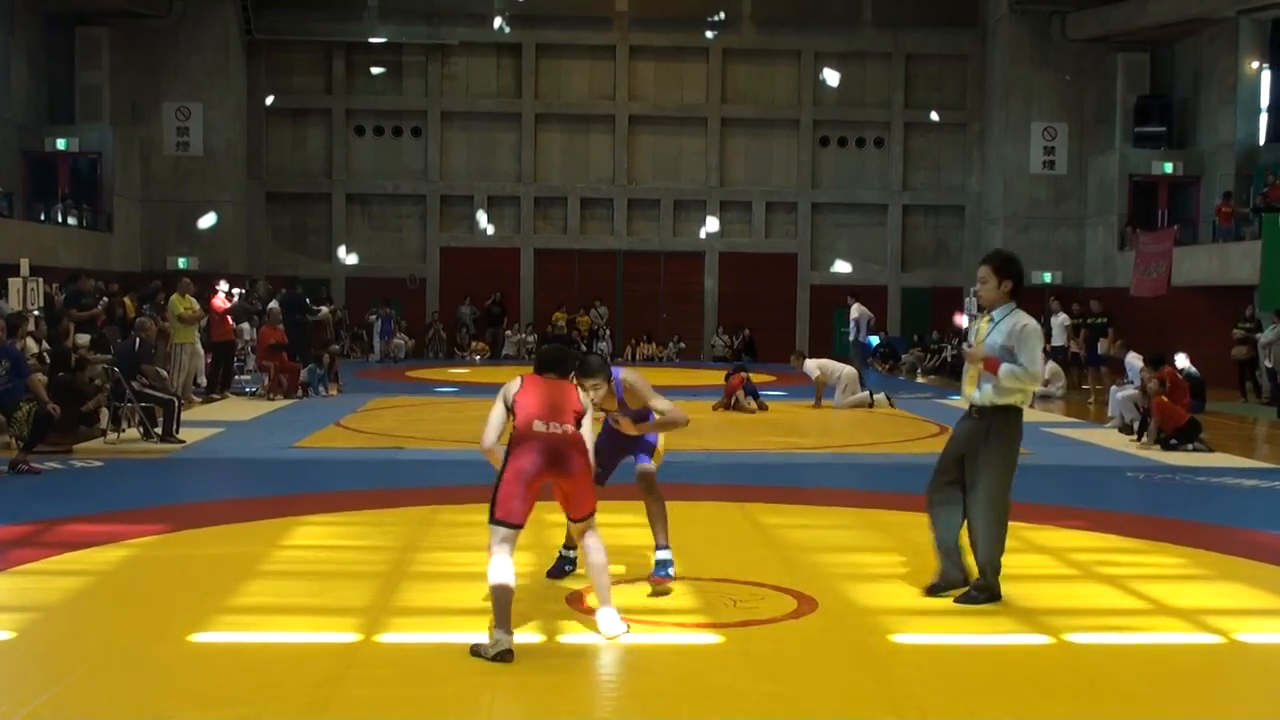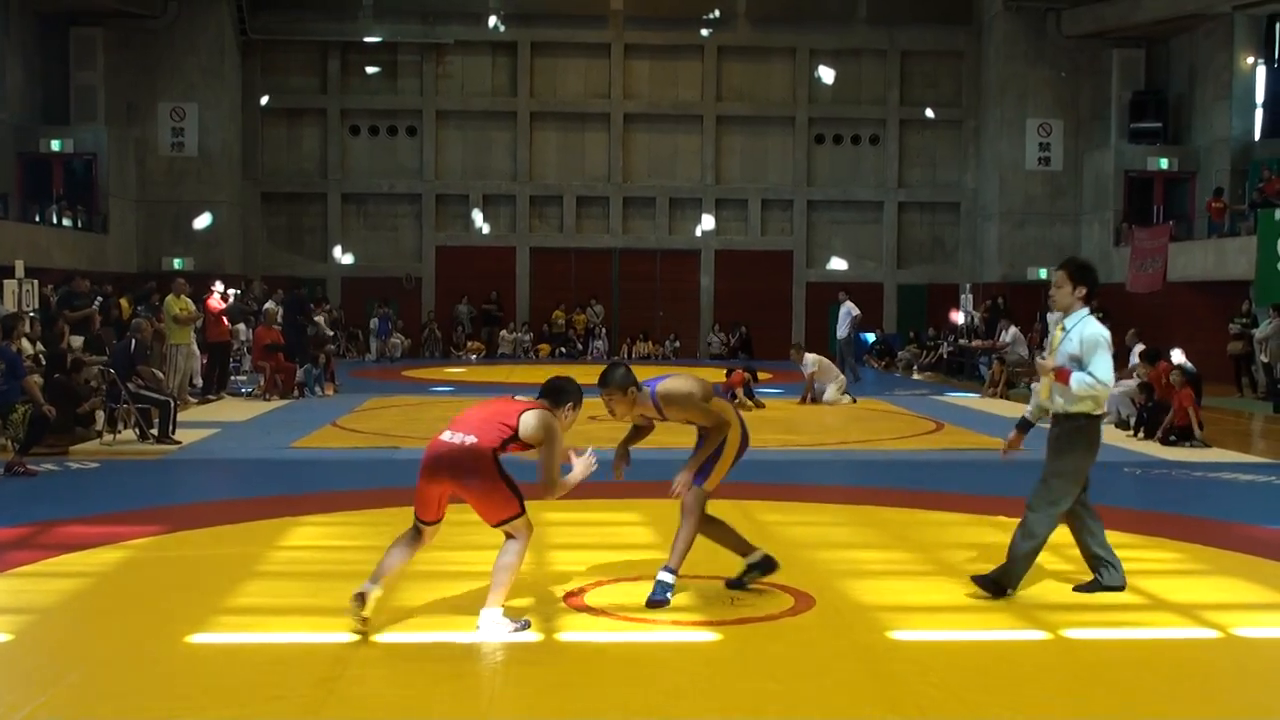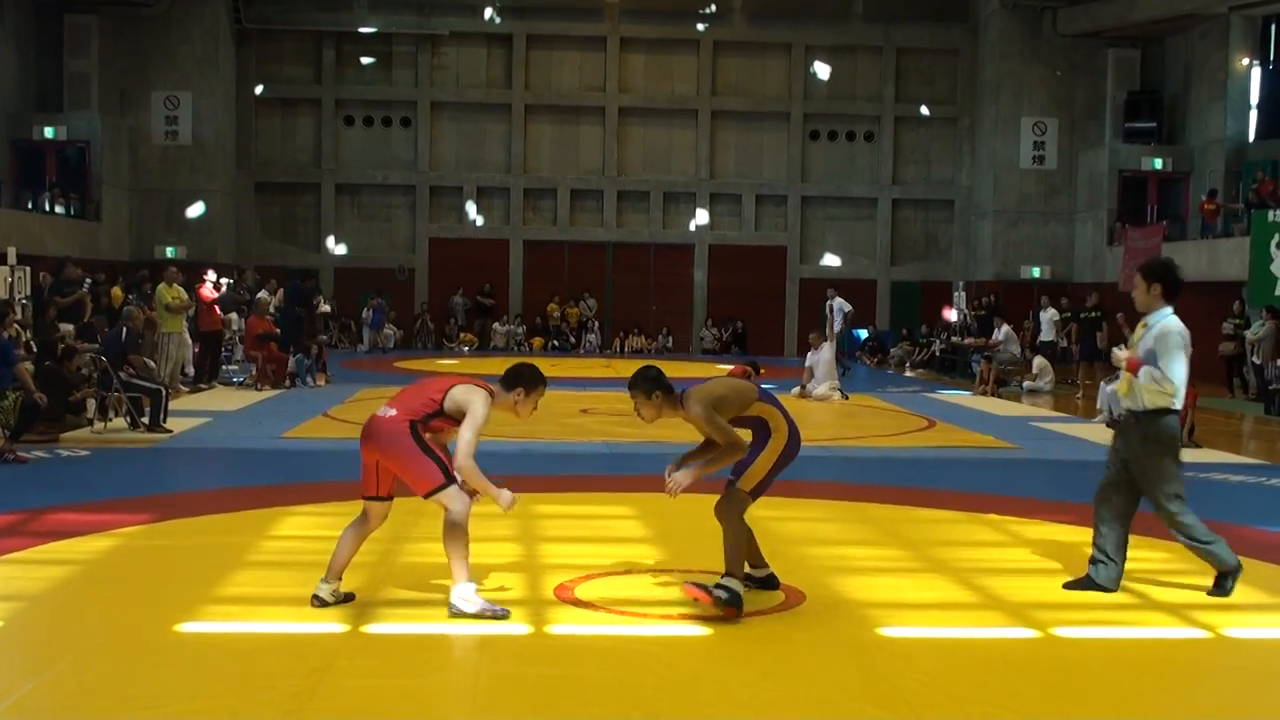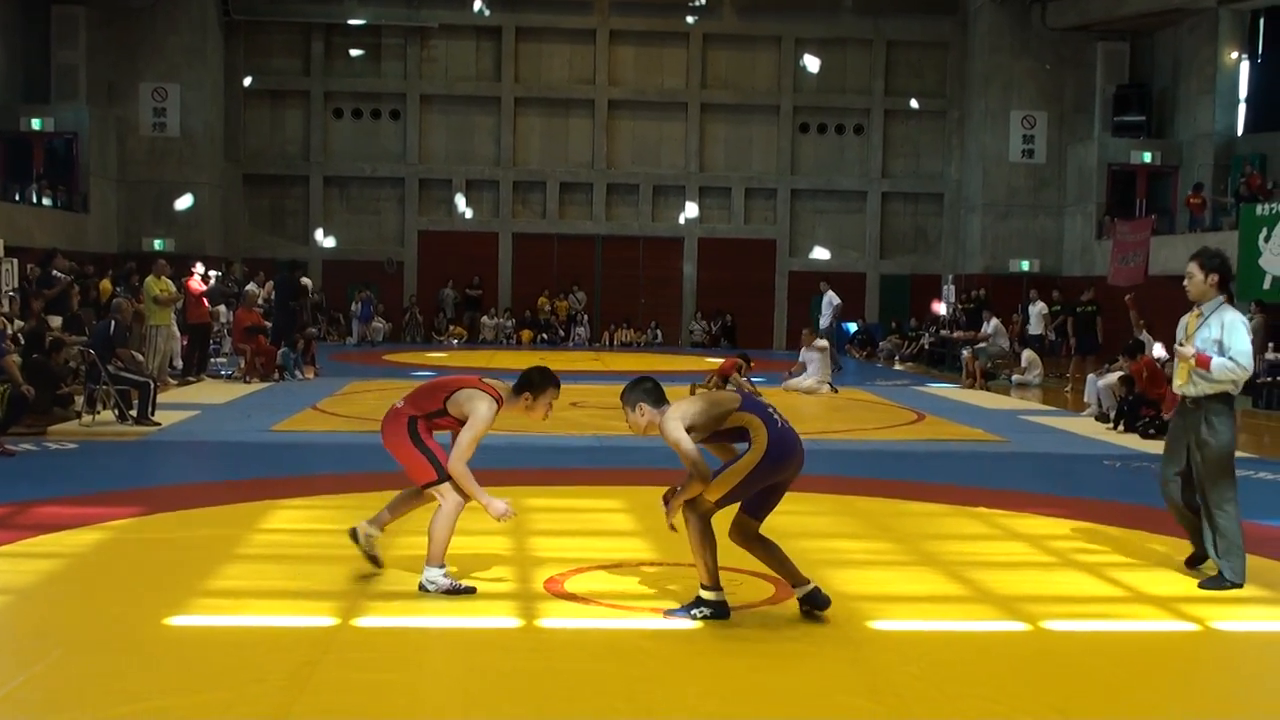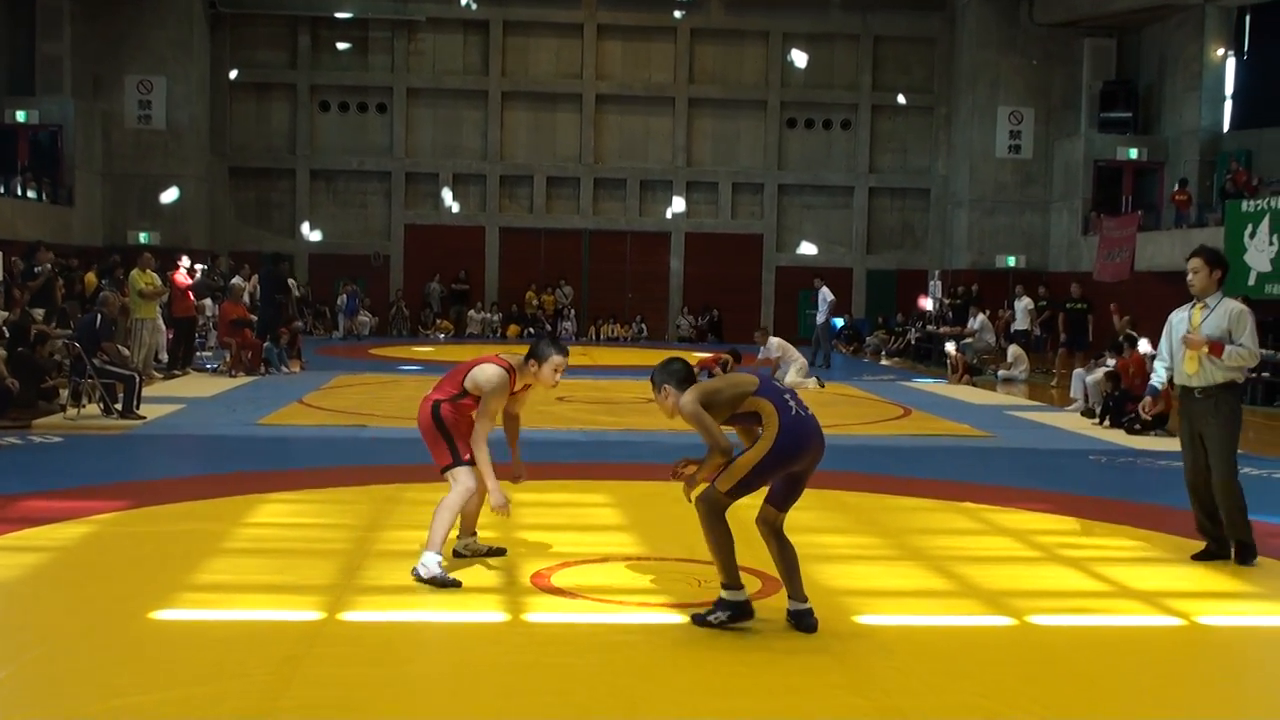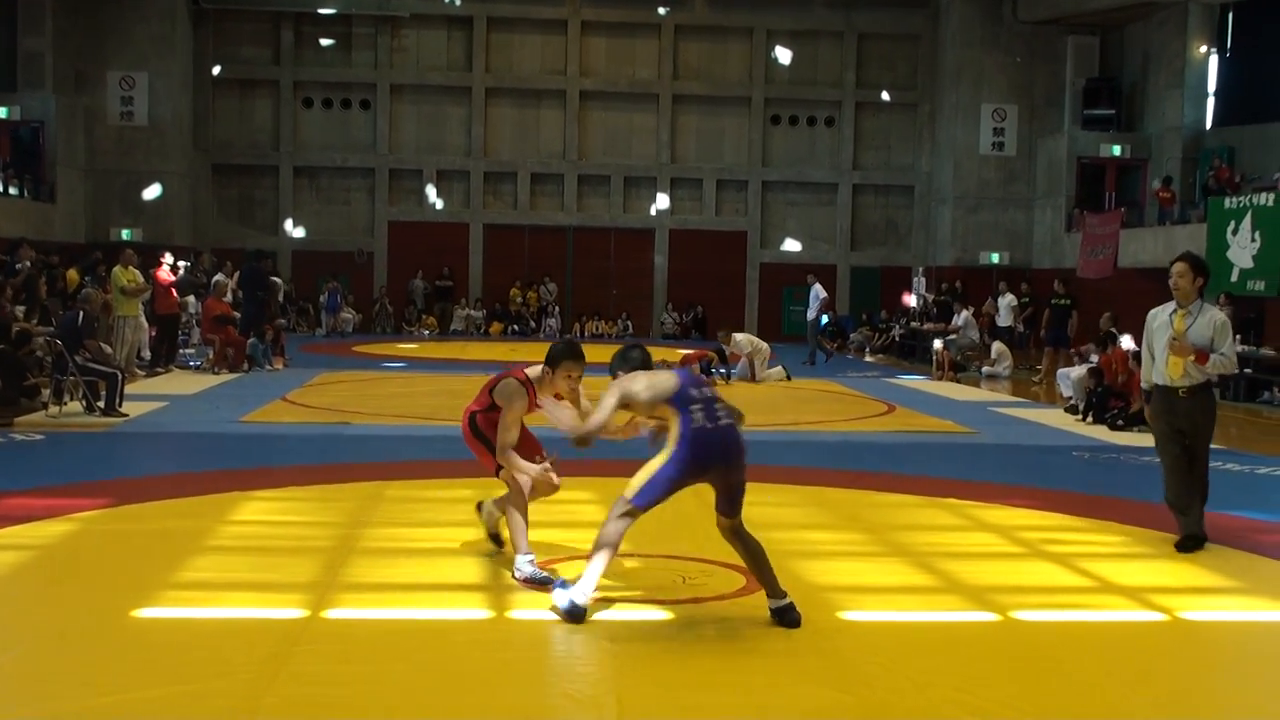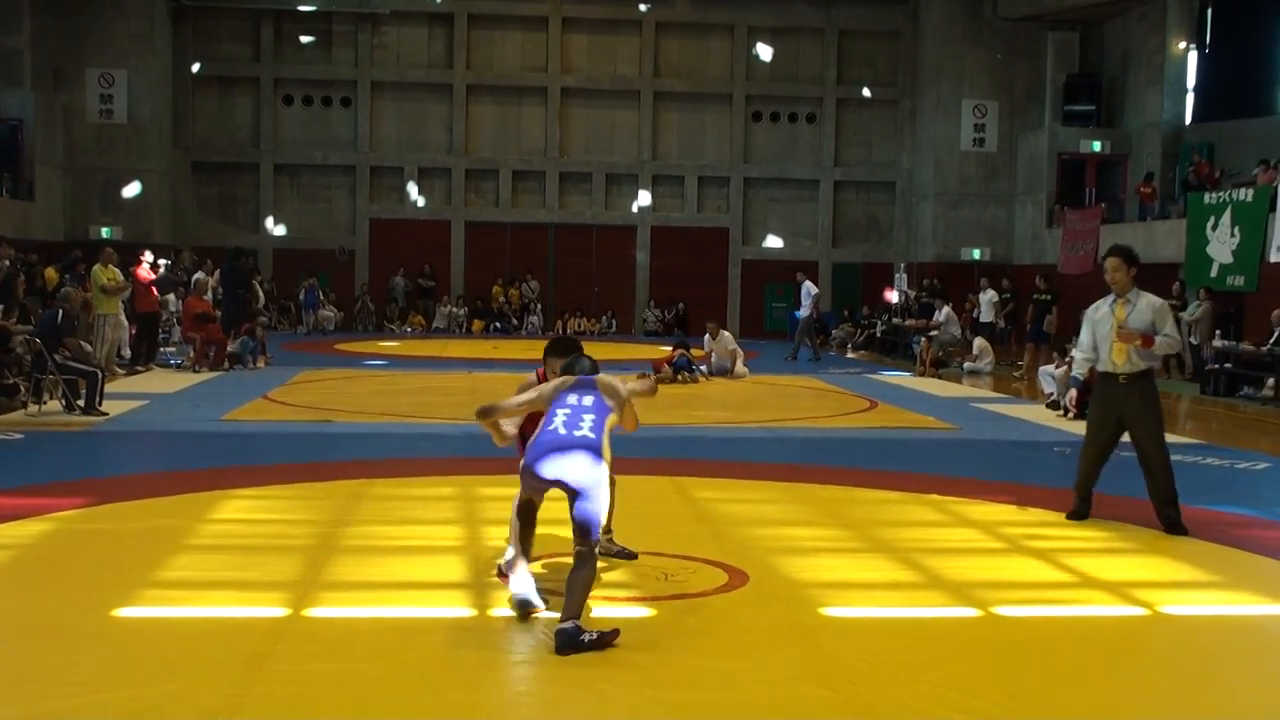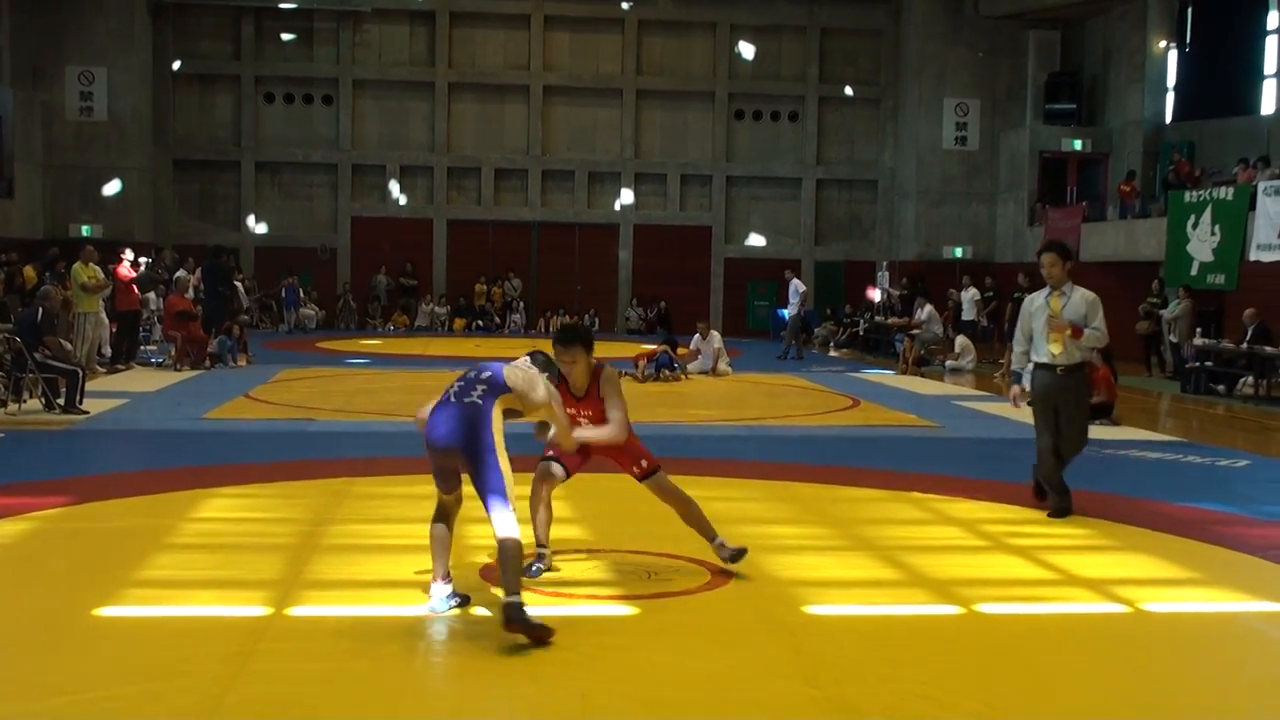
dt=0.4s
person 1, frame 1
left shoulder: (1024, 327)
right shoulder: (978, 325)
left elbow: (1032, 376)
left wrist: (987, 362)
left hip: (1001, 422)
right hip: (972, 418)
left knee: (985, 508)
right knee: (942, 493)
left ankle: (987, 584)
right ankle: (952, 572)
person 1, frame 2
left shoulder: (1093, 333)
right shoulder: (1058, 332)
left elbow: (1103, 385)
right elbow: (1044, 385)
left wrist: (1059, 374)
right wrist: (1023, 426)
left hip: (1079, 429)
right hip: (1061, 426)
left knee: (1043, 506)
right knee: (1071, 505)
left ankle: (1006, 577)
right ankle: (1108, 573)
person 1, frame 3
left shoulder: (1171, 330)
right shoulder: (1144, 329)
left elbow: (1169, 383)
left wrist: (1131, 364)
left hip: (1157, 427)
right hip: (1133, 424)
left knee: (1169, 505)
right knee: (1110, 499)
left ankle: (1224, 562)
right ankle: (1103, 572)
person 1, frame 4
left shoulder: (1231, 321)
right shoulder: (1186, 321)
left elbow: (1243, 369)
left wrist: (1198, 358)
left hip: (1214, 412)
right hip: (1185, 409)
left knee: (1218, 492)
right knee: (1173, 485)
left ankle: (1229, 570)
right ankle: (1203, 546)
person 1, frame 5
left shoulder: (1236, 312)
right shoulder: (1178, 316)
left elbow: (1251, 356)
right elbow: (1164, 359)
left wrist: (1209, 346)
right wrist: (1152, 392)
left hip: (1221, 399)
right hip: (1188, 400)
left knee: (1223, 473)
right knee: (1196, 476)
left ankle: (1241, 541)
right ankle: (1216, 541)
person 1, frame 6
left shoulder: (1216, 320)
right shoulder: (1156, 316)
left elbow: (1229, 363)
left wrist: (1195, 354)
right wrist: (1147, 398)
left hip: (1199, 398)
right hip: (1165, 398)
left knee: (1197, 465)
right knee: (1173, 465)
left ankle: (1193, 523)
right ankle: (1191, 528)
person 1, frame 7
left shoulder: (1155, 306)
right shoulder: (1096, 310)
left elbow: (1174, 343)
right elbow: (1085, 351)
left wrist: (1141, 339)
right wrist: (1075, 384)
left hip: (1140, 386)
right hip: (1106, 386)
left knee: (1153, 452)
right knee: (1093, 448)
left ankle: (1169, 514)
right ankle: (1082, 501)
person 1, frame 8
left shoulder: (1087, 299)
right shoulder: (1031, 302)
left elbow: (1101, 338)
right elbow: (1021, 344)
left wrist: (1071, 330)
right wrist: (1016, 379)
left hip: (1075, 376)
right hip: (1043, 375)
left knee: (1075, 439)
right knee: (1046, 441)
left ankle: (1044, 481)
right ankle: (1059, 498)
person 2, frame 1
left shoulder: (631, 386)
left elbow: (681, 418)
left wrist: (638, 429)
left hip: (646, 423)
right hip: (614, 426)
left knee: (646, 479)
left ankle: (663, 557)
right ankle: (568, 554)
person 2, frame 2
left shoulder: (667, 398)
right shoulder: (635, 407)
left elbow: (721, 423)
right elbow: (644, 426)
left wrist: (690, 467)
right wrist: (623, 446)
left hip: (728, 430)
right hip: (710, 431)
left knee: (691, 502)
right knee: (692, 508)
left ankle: (666, 580)
right ankle: (757, 559)
person 2, frame 3
left shoulder: (692, 405)
right shoulder: (684, 404)
left elbow: (737, 447)
right elbow: (716, 442)
left wrist: (694, 472)
right wrist: (681, 462)
left hip: (778, 434)
right hip: (775, 434)
left knee: (729, 507)
right knee: (729, 509)
left ankle: (729, 590)
right ankle: (760, 572)
person 2, frame 4
left shoulder: (669, 422)
right shoulder: (691, 416)
left elbow: (702, 476)
right elbow: (732, 463)
left wrist: (677, 502)
right wrist: (685, 492)
left hip: (769, 445)
right hip: (790, 446)
left knee: (695, 510)
right knee: (741, 532)
left ankle: (711, 599)
right ankle: (808, 593)
person 2, frame 5
left shoulder: (688, 401)
right shoulder: (721, 397)
left elbow: (722, 449)
right elbow: (756, 448)
left wrist: (699, 477)
right wrist: (706, 467)
left hip: (785, 434)
right hip: (812, 436)
left knee: (708, 503)
right knee: (769, 523)
left ankle: (734, 599)
right ankle: (800, 609)
person 2, frame 6
left shoulder: (624, 386)
right shoulder: (687, 377)
left elbow: (588, 431)
right elbow: (736, 416)
left wrist: (583, 431)
left hip: (693, 448)
right hip: (731, 448)
left knee: (622, 512)
right knee: (731, 527)
left ankle: (578, 597)
right ankle: (781, 604)
person 2, frame 7
left shoulder: (551, 388)
right shoulder: (615, 387)
left elbow: (486, 413)
right elbow: (650, 386)
left wrist: (501, 436)
left hip: (542, 455)
right hip: (587, 462)
left knee: (527, 502)
right knee: (585, 549)
left ankle: (522, 582)
right ankle: (568, 630)
person 2, frame 8
left shoulder: (490, 371)
right shoulder: (544, 389)
left elbow: (423, 415)
right elbow: (568, 444)
left hip: (438, 427)
right hip: (479, 429)
left knee: (448, 503)
right knee: (505, 525)
left ankle: (441, 590)
right ankle: (514, 608)
person 3, frame 1
left shoulder: (514, 385)
right shoulder: (580, 396)
left elbow: (488, 443)
right elbow: (587, 458)
left wrist: (511, 473)
left hip: (525, 450)
right hip: (570, 451)
left knee: (501, 546)
right knee: (586, 532)
left ankle: (501, 638)
right ankle: (608, 616)
person 3, frame 2
left shoulder: (509, 403)
right shoulder: (551, 424)
right elbow: (549, 490)
right wrist: (577, 475)
left hip: (436, 454)
right hip: (473, 461)
left knee: (421, 532)
right knee: (520, 532)
left ankle: (371, 591)
right ankle: (491, 616)
person 3, frame 3
left shoulder: (470, 390)
right shoulder: (481, 400)
right elbow: (462, 461)
left wrist: (455, 477)
right wrist: (496, 494)
left hip: (374, 428)
right hip: (399, 432)
left knee: (372, 516)
right knee: (458, 505)
left ankle: (328, 588)
right ankle: (463, 595)
person 3, frame 4
left shoulder: (499, 390)
right shoulder: (486, 407)
right elbow: (455, 463)
right wrist: (488, 502)
left hip: (400, 421)
right hip: (407, 426)
left knee: (427, 490)
right knee: (453, 499)
left ankle: (368, 531)
right ankle: (433, 577)
person 3, frame 5
left shoulder: (523, 373)
right shoulder: (500, 380)
left elbow: (512, 414)
right elbow: (477, 439)
left wrist: (516, 458)
right wrist: (495, 490)
left hip: (456, 412)
right hip: (439, 412)
left knee: (481, 477)
right knee: (466, 485)
left ankle: (466, 542)
right ankle: (428, 564)
person 3, frame 6
left shoulder: (567, 385)
right shoulder: (518, 392)
right elbow: (504, 451)
right wrist: (533, 470)
left hip: (503, 421)
right hip: (481, 422)
left knee: (549, 485)
right knee: (521, 482)
left ankle: (491, 509)
right ankle: (523, 564)
person 3, frame 7
right shoulder: (533, 384)
right elbow: (503, 432)
right wrist: (507, 430)
right hip: (535, 418)
left knee: (605, 481)
left ankle: (605, 540)
right ankle: (511, 556)
person 3, frame 8
left shoulder: (605, 378)
left elbow: (617, 433)
left wrist: (572, 434)
left hip: (611, 433)
right hip: (576, 435)
left knee: (669, 492)
right knee: (542, 481)
left ankle: (718, 546)
right ankle: (542, 554)
